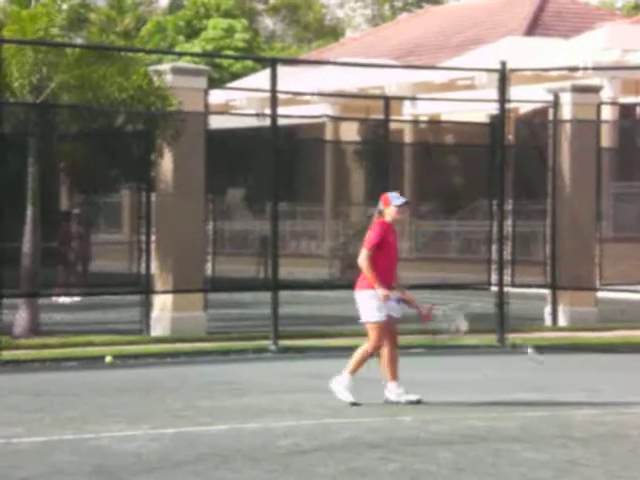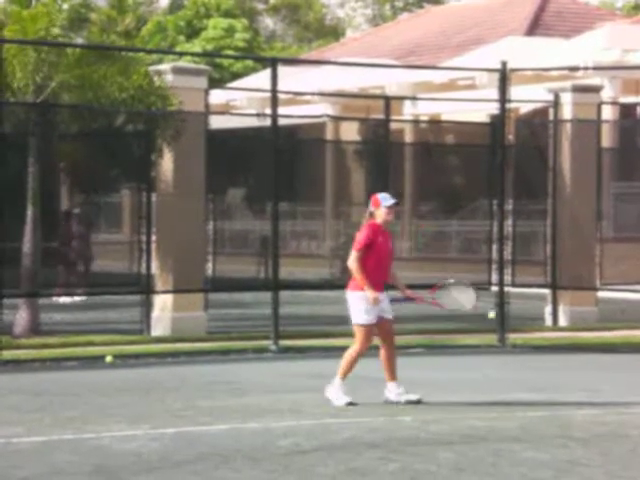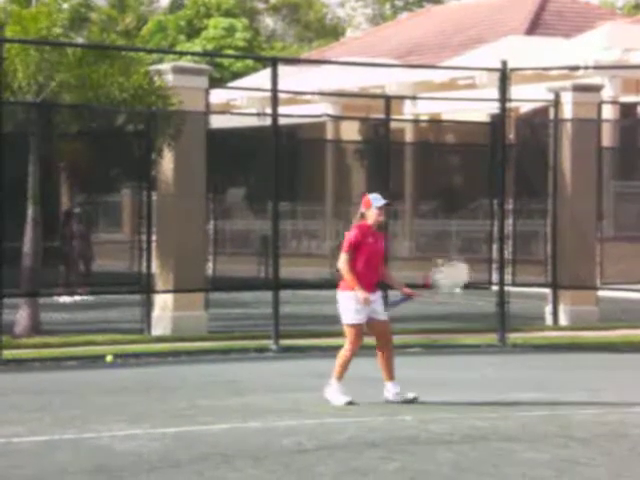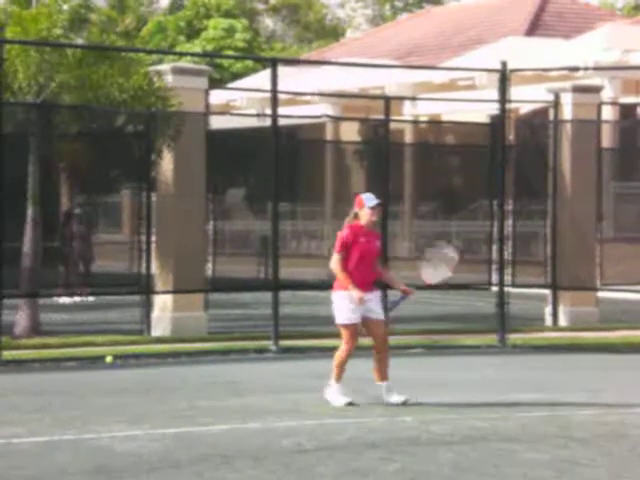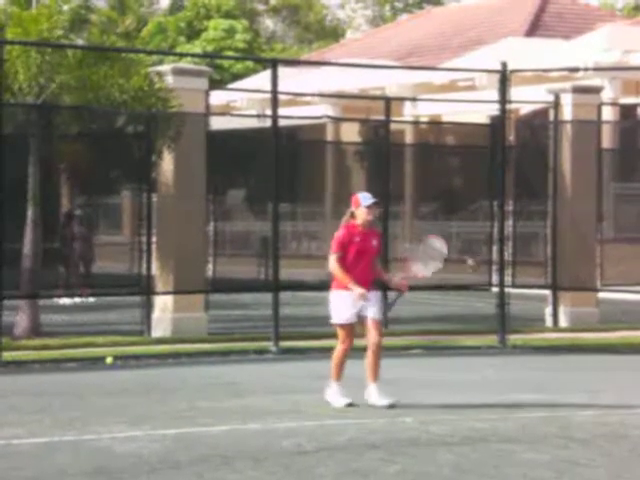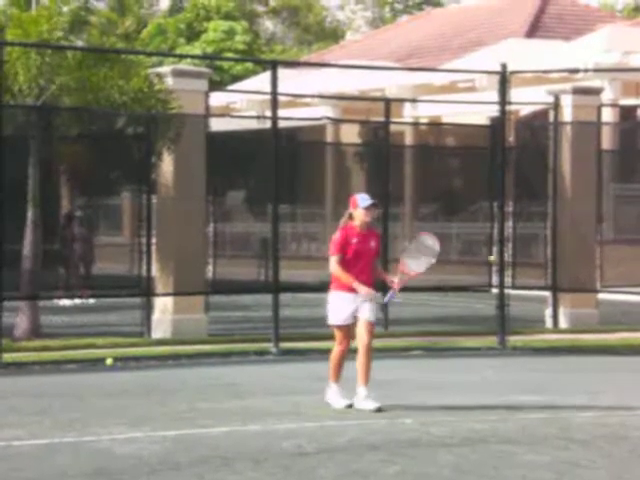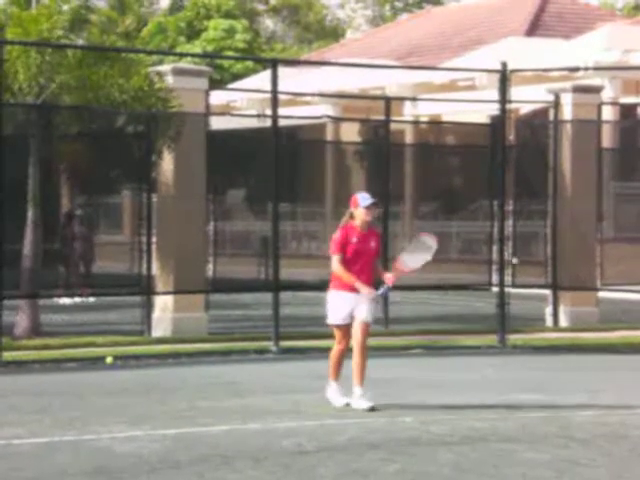
dt=0.1s
person 1, frame 1
left shoulder: (391, 231)
right shoulder: (379, 228)
right elbow: (363, 260)
left wrist: (401, 291)
right wrist: (379, 287)
left hip: (381, 292)
right hip: (370, 292)
left knee: (391, 340)
right knee: (375, 343)
left ankle: (393, 389)
right ankle: (342, 380)
person 1, frame 2
left shoulder: (386, 235)
right shoulder: (367, 231)
right elbow: (352, 262)
left wrist: (404, 289)
right wrist: (367, 289)
left hip: (379, 295)
right hip: (361, 294)
left knee: (388, 341)
right knee: (362, 343)
left ankle: (393, 390)
right ankle: (335, 386)
person 1, frame 3
left shoulder: (380, 236)
right shoulder: (357, 232)
right elbow: (342, 264)
left wrist: (401, 287)
right wrist: (358, 289)
left hip: (372, 295)
right hip: (352, 294)
left knee: (386, 341)
right knee: (353, 343)
left ankle: (391, 389)
right ankle: (333, 387)
person 1, frame 4
left shoulder: (375, 236)
right shoulder: (349, 232)
right elbow: (334, 264)
left wrist: (395, 284)
right wrist: (352, 289)
left hip: (370, 294)
right hip: (346, 294)
left knee: (382, 341)
right knee: (349, 343)
left ankle: (384, 389)
right ankle: (333, 388)
person 1, frame 5
left shoulder: (375, 234)
right shoulder: (345, 232)
right elbow: (333, 265)
left wrist: (391, 281)
right wrist: (353, 287)
left hip: (369, 294)
right hip: (344, 293)
left knee: (375, 341)
right knee: (345, 343)
left ankle: (372, 390)
right ankle: (333, 389)
person 1, frame 6
left shoulder: (374, 236)
right shoulder: (342, 233)
right elbow: (334, 267)
left wrist: (387, 278)
right wrist: (358, 286)
left hip: (365, 296)
right hip: (342, 294)
left knee: (365, 343)
right knee: (342, 344)
left ankle: (362, 394)
right ankle: (333, 389)
person 1, frame 7
left shoulder: (375, 235)
right shoulder: (343, 233)
right elbow: (336, 266)
left wrist: (385, 276)
right wrist: (360, 286)
left hip: (365, 296)
right hip: (341, 293)
left knee: (360, 343)
right knee: (342, 344)
left ankle: (358, 393)
right ankle: (333, 387)
